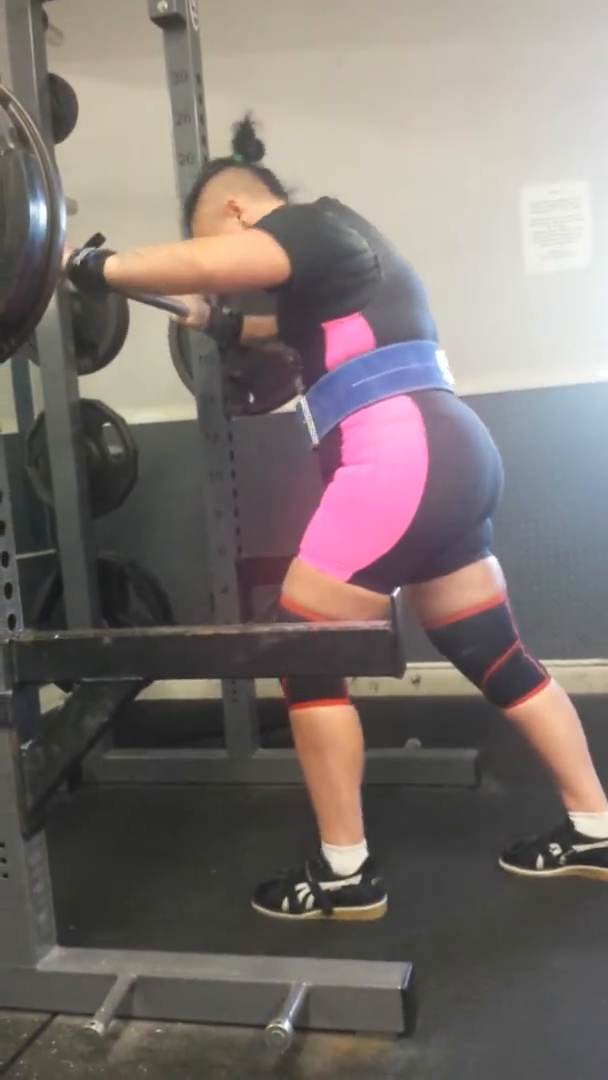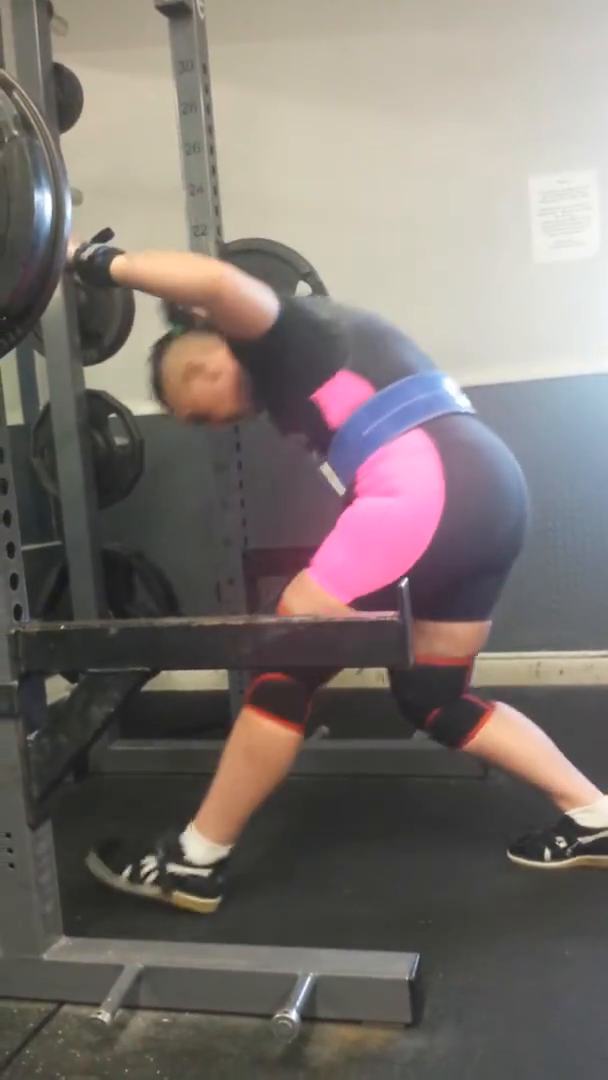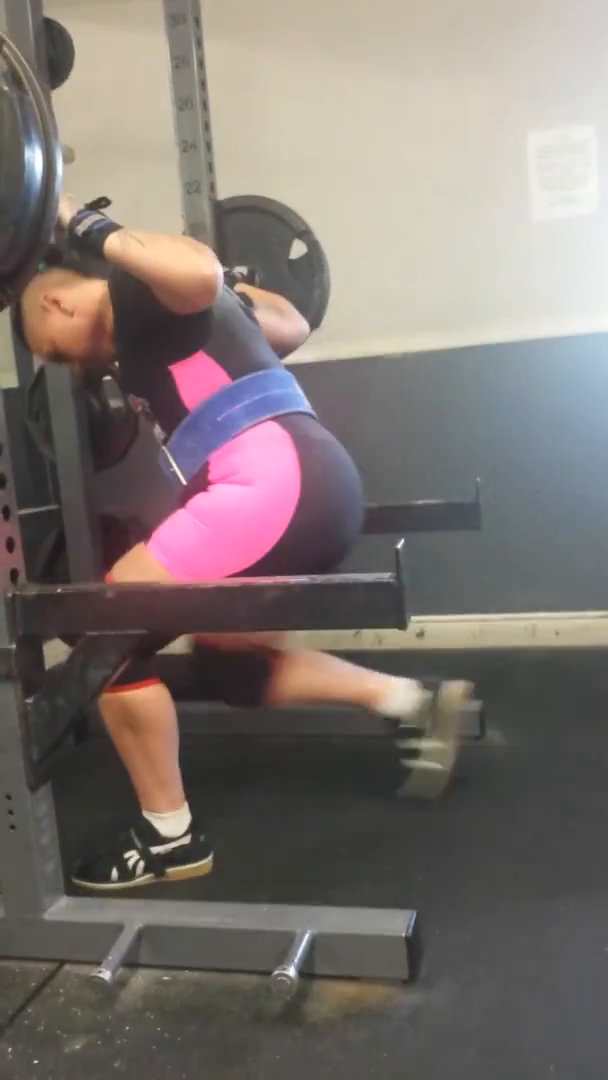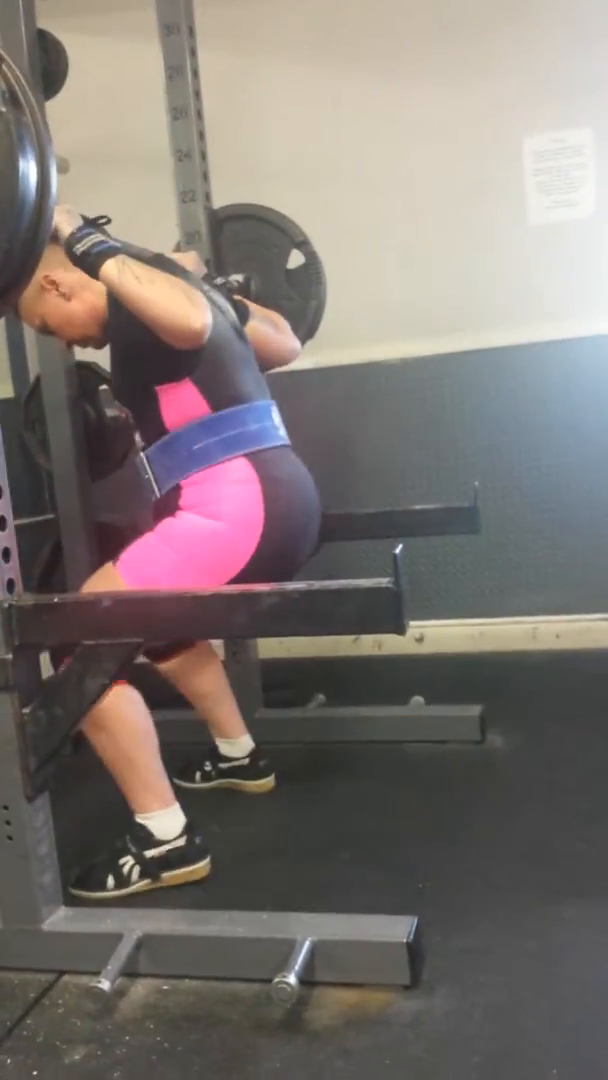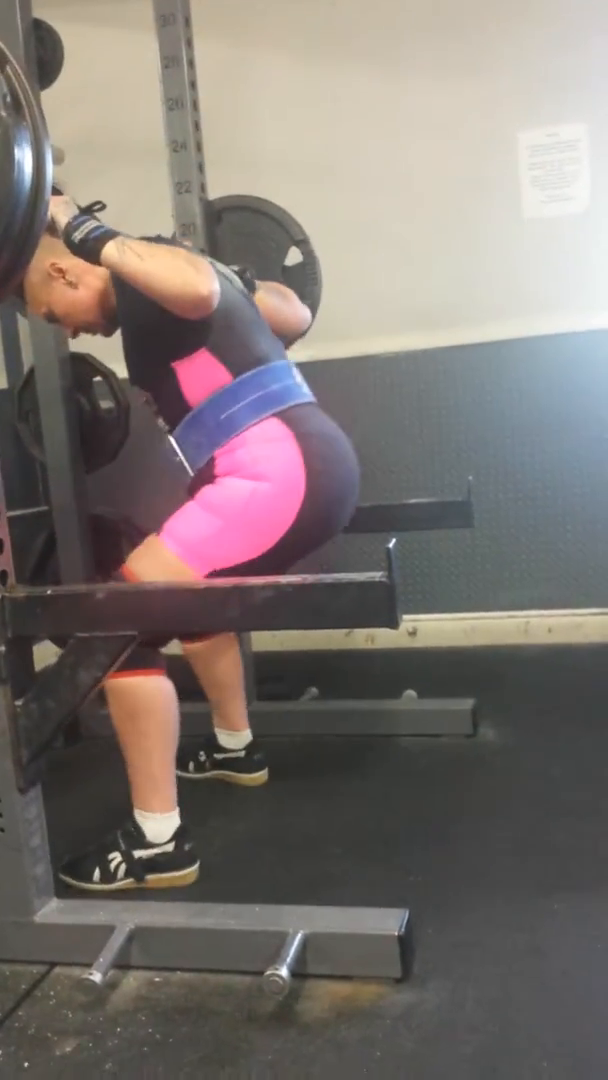
dt=0.4s
person 1, frame 1
left shoulder: (311, 222)
right shoulder: (332, 246)
left elbow: (206, 264)
left wrist: (95, 268)
right wrist: (225, 324)
left hip: (398, 461)
right hip: (452, 456)
right knee: (495, 656)
left ankle: (344, 874)
person 1, frame 2
left shoulder: (272, 333)
right shoulder: (297, 350)
left elbow: (213, 280)
left wrist: (103, 262)
left hip: (425, 491)
right hip: (486, 486)
left knee: (287, 665)
right knee: (432, 698)
left ankle: (194, 861)
person 1, frame 3
left shoulder: (136, 298)
right shoulder: (167, 312)
left elbow: (197, 271)
right elbow: (292, 326)
left wrist: (94, 232)
right wrist: (239, 291)
left hip: (275, 485)
right hip: (317, 485)
right knee: (234, 658)
left ankle: (169, 838)
right ankle: (411, 702)
person 1, frame 4
left shoulder: (140, 299)
right shoulder: (174, 284)
left elbow: (190, 323)
right elbow: (284, 342)
left wrist: (94, 249)
right wrist: (208, 282)
left hip: (236, 512)
right hip: (279, 498)
left ankle: (165, 838)
right ankle: (239, 755)
person 1, frame 5
left shoulder: (144, 278)
right shoulder: (177, 263)
left elbow: (195, 288)
right elbow: (295, 315)
left wrist: (91, 235)
left hip: (276, 474)
right hip: (316, 461)
right knee: (187, 591)
left ankle: (156, 842)
right ankle: (236, 747)
